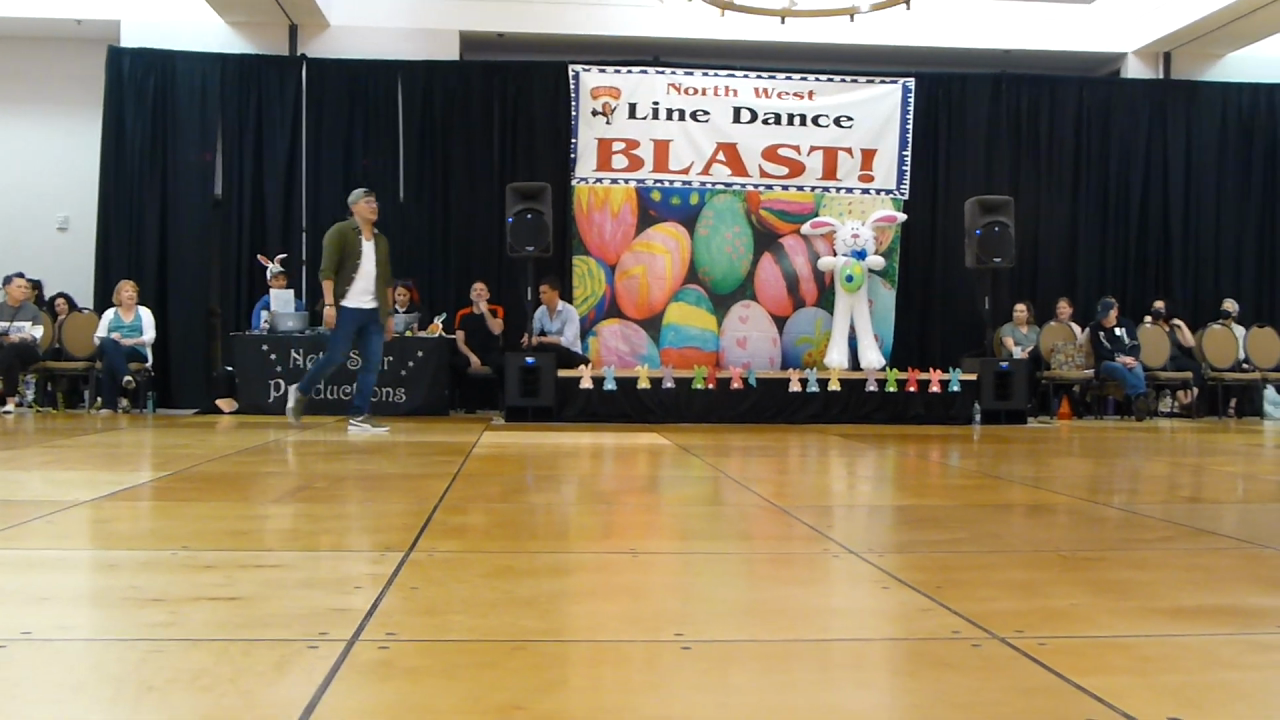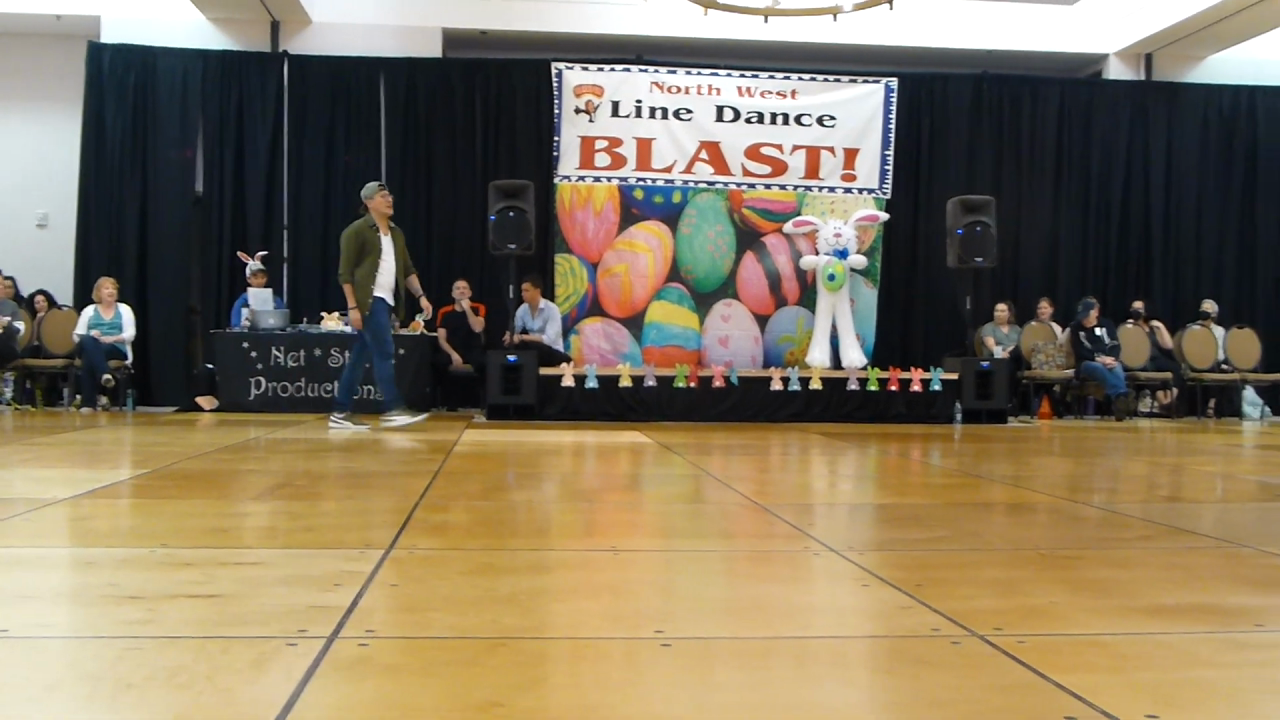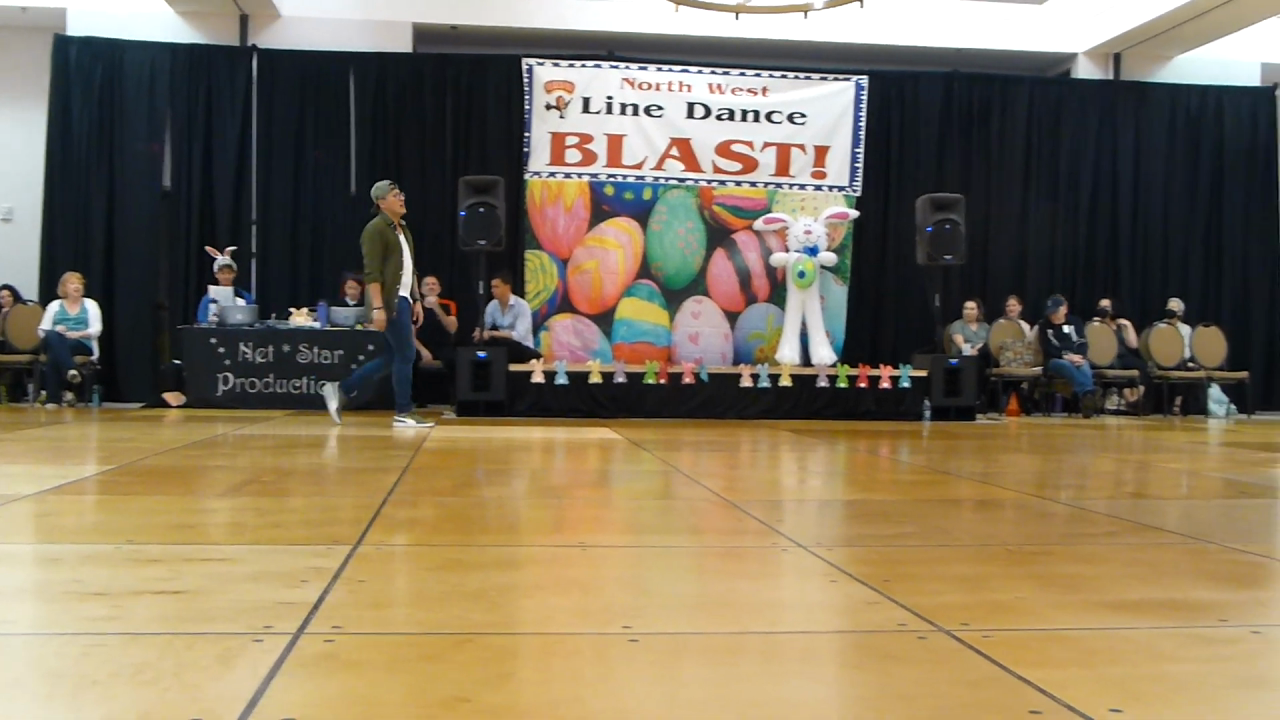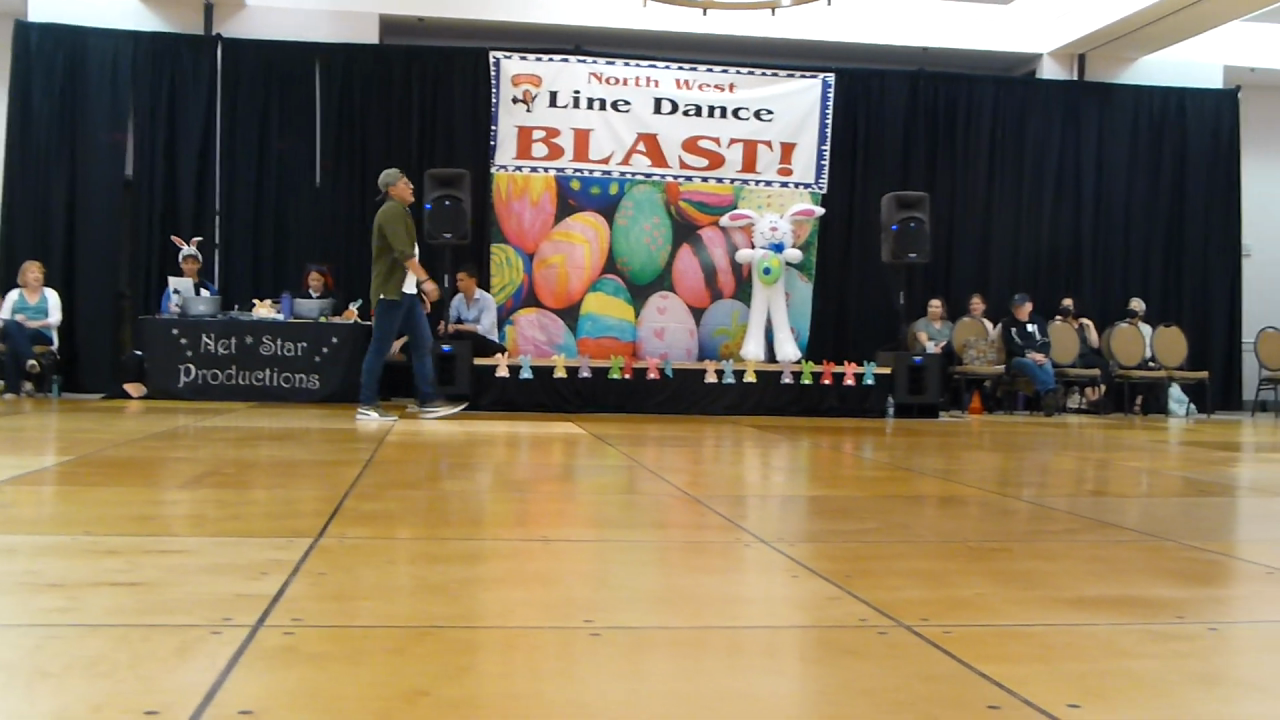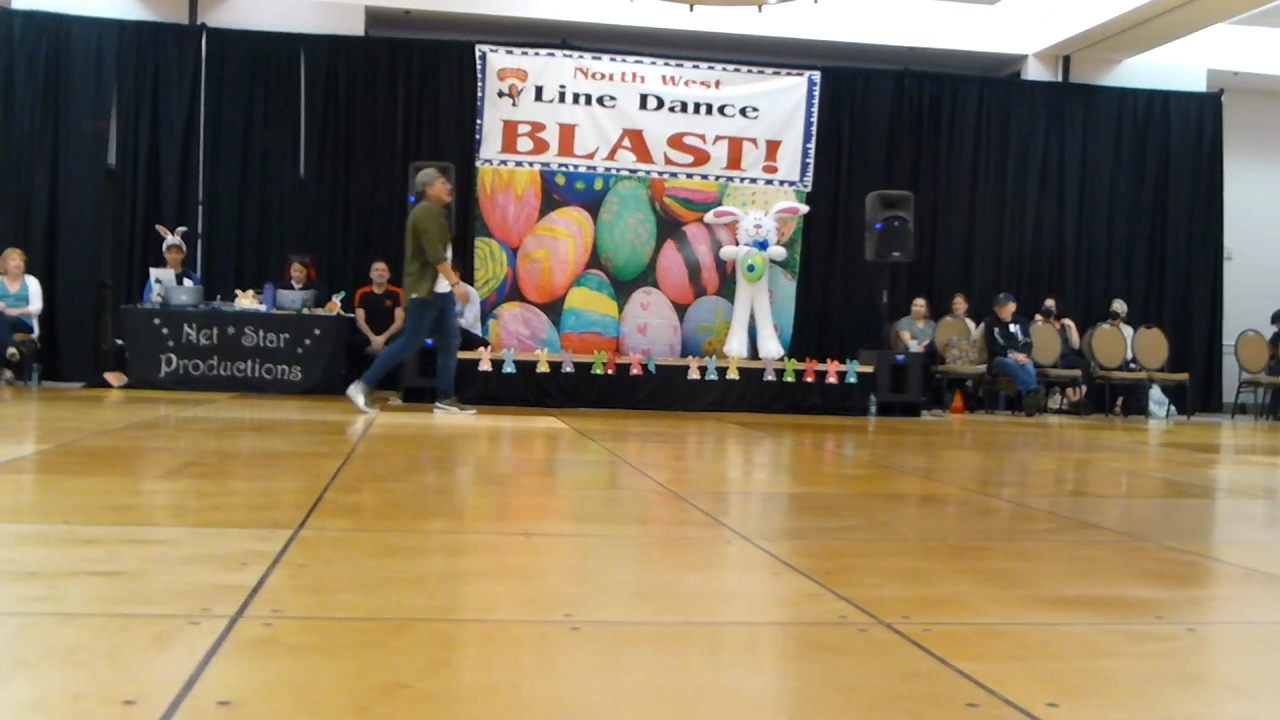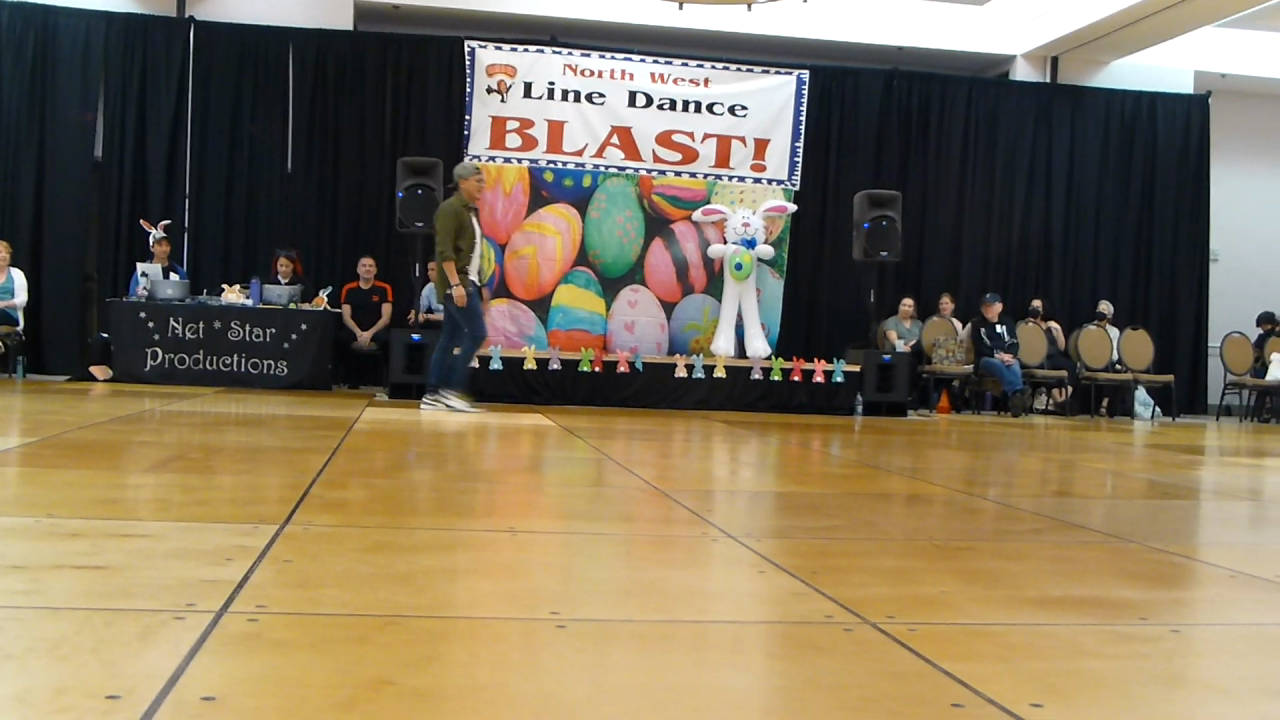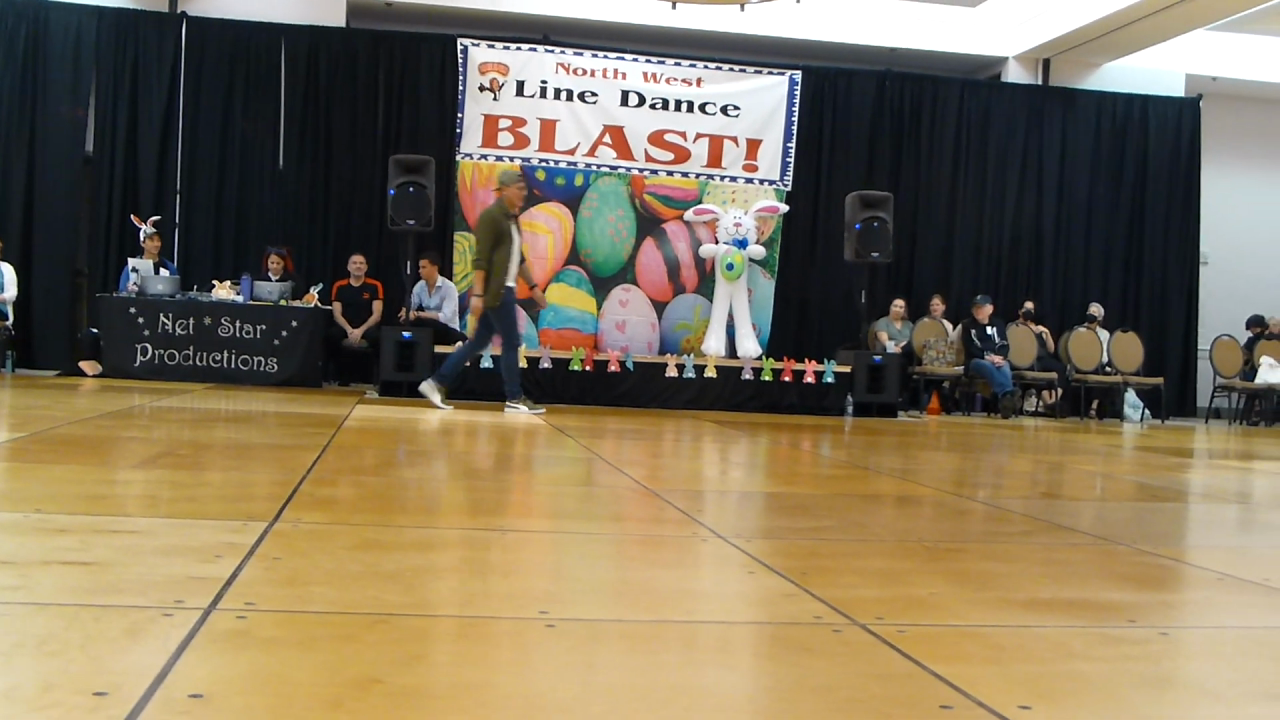
dt=0.3s
person 1, frame 1
left shoulder: (380, 240)
right shoulder: (339, 233)
left elbow: (386, 280)
right elbow: (327, 270)
left wrist: (389, 314)
right wrist: (329, 304)
left hip: (373, 310)
right hip: (346, 307)
left knee: (373, 361)
right knee: (335, 357)
left ankle: (359, 416)
right ankle: (300, 392)
person 1, frame 2
left shoulder: (396, 233)
right shoulder: (357, 231)
left elbow: (407, 269)
right elbow: (345, 272)
left wrist: (421, 296)
right wrist: (352, 307)
left hip: (386, 302)
right hip: (368, 301)
left knee: (359, 357)
right knee: (385, 352)
left ankle: (340, 412)
right ankle: (392, 410)
person 1, frame 3
left shoulder: (402, 229)
right shoulder: (376, 228)
right elbow: (371, 272)
left wrist: (417, 300)
right wrist: (377, 308)
left hip: (402, 300)
right hip: (388, 302)
left knee: (391, 358)
right knee: (405, 355)
left ankle: (340, 390)
right ankle: (402, 412)
person 1, frame 4
left shoulder: (400, 212)
right shoulder: (392, 212)
right elbow: (403, 252)
left wrist: (419, 285)
right wrist: (425, 280)
left hip: (406, 291)
right hip: (391, 292)
left knee: (423, 343)
right knee: (380, 347)
left ankle: (430, 402)
right ankle: (367, 405)
person 1, frame 5
left shoulder: (434, 213)
right shoulder: (427, 212)
right elbow: (435, 254)
right wrist: (456, 283)
left hip: (439, 290)
right hip: (424, 290)
left knee: (451, 342)
right knee: (410, 342)
left ankle: (445, 399)
right ankle: (362, 386)
person 1, frame 6
left shoulder: (471, 210)
right shoulder: (450, 209)
right elbow: (445, 252)
left wrist: (481, 286)
right wrist: (456, 284)
left hip: (468, 283)
right hip: (457, 284)
left knee: (451, 338)
right knee: (477, 334)
left ankle: (433, 394)
right ankle: (453, 388)
person 1, frame 7
left shoulder: (512, 218)
right shoulder: (492, 216)
left elbow: (518, 258)
right elbow: (480, 259)
left wrist: (534, 287)
right wrist: (477, 295)
left hip: (504, 289)
right hip: (495, 291)
left knee: (479, 341)
right knee: (512, 342)
left ankle: (437, 382)
right ankle: (515, 399)
